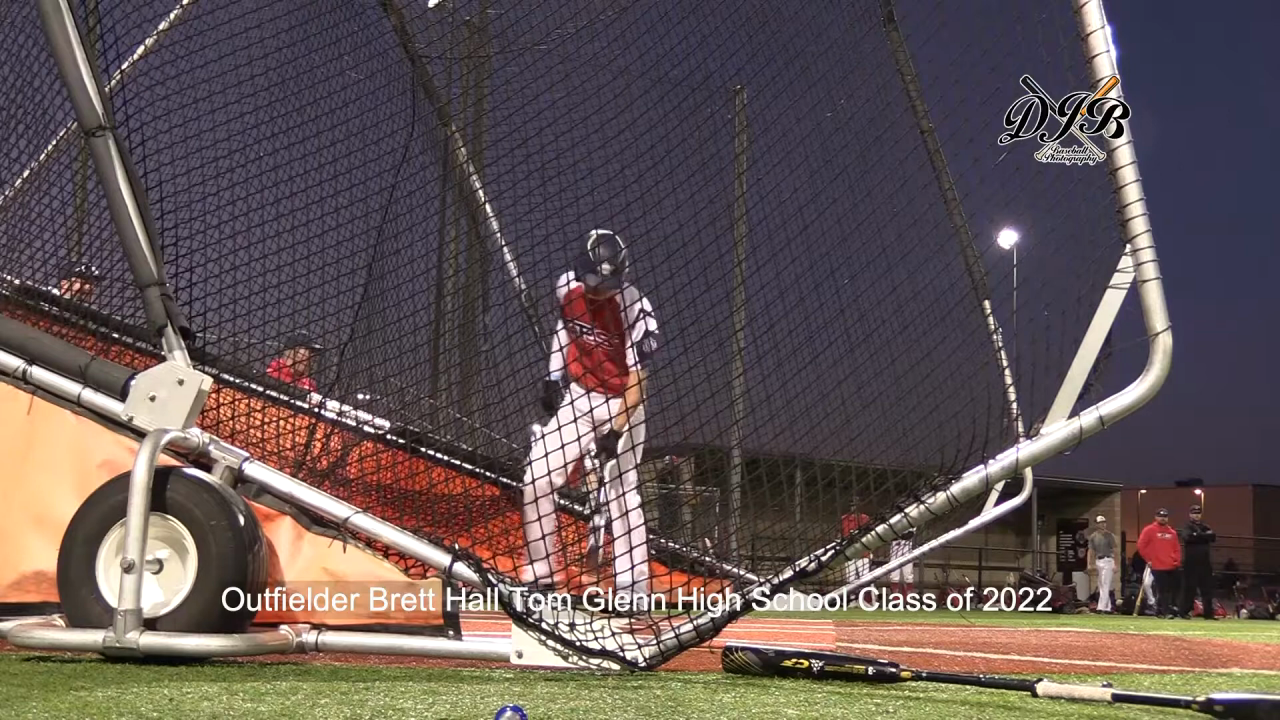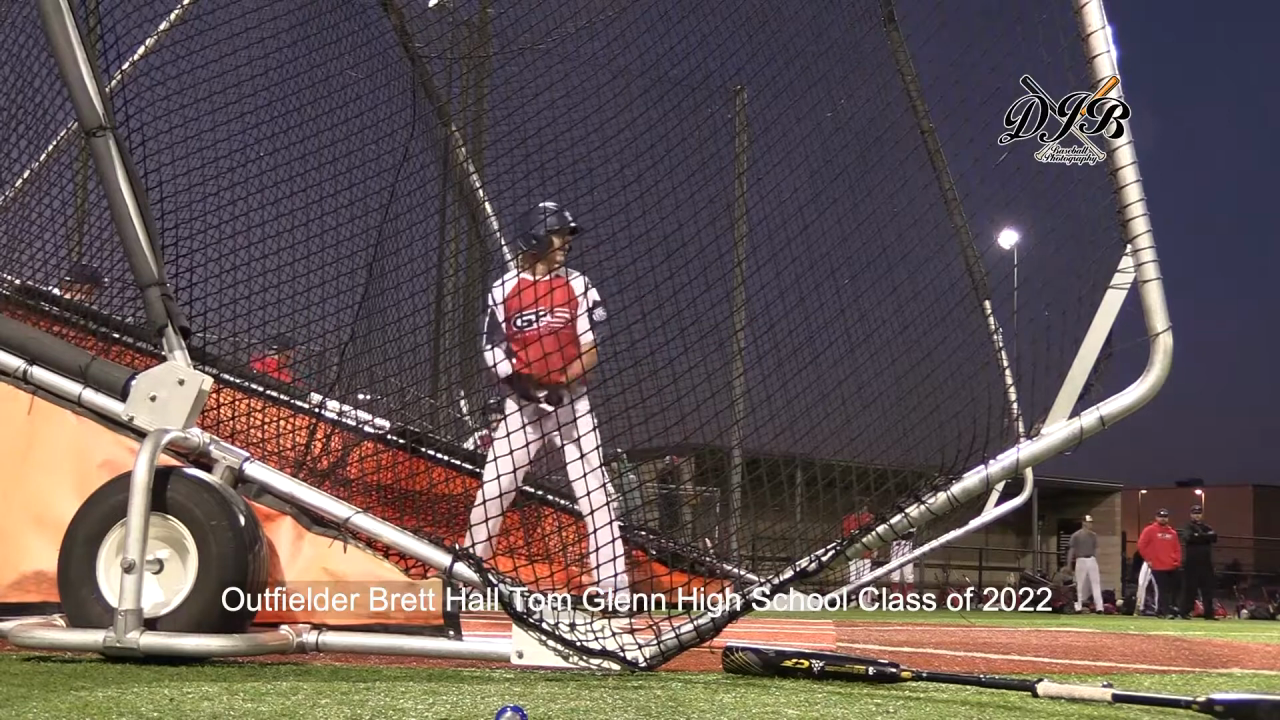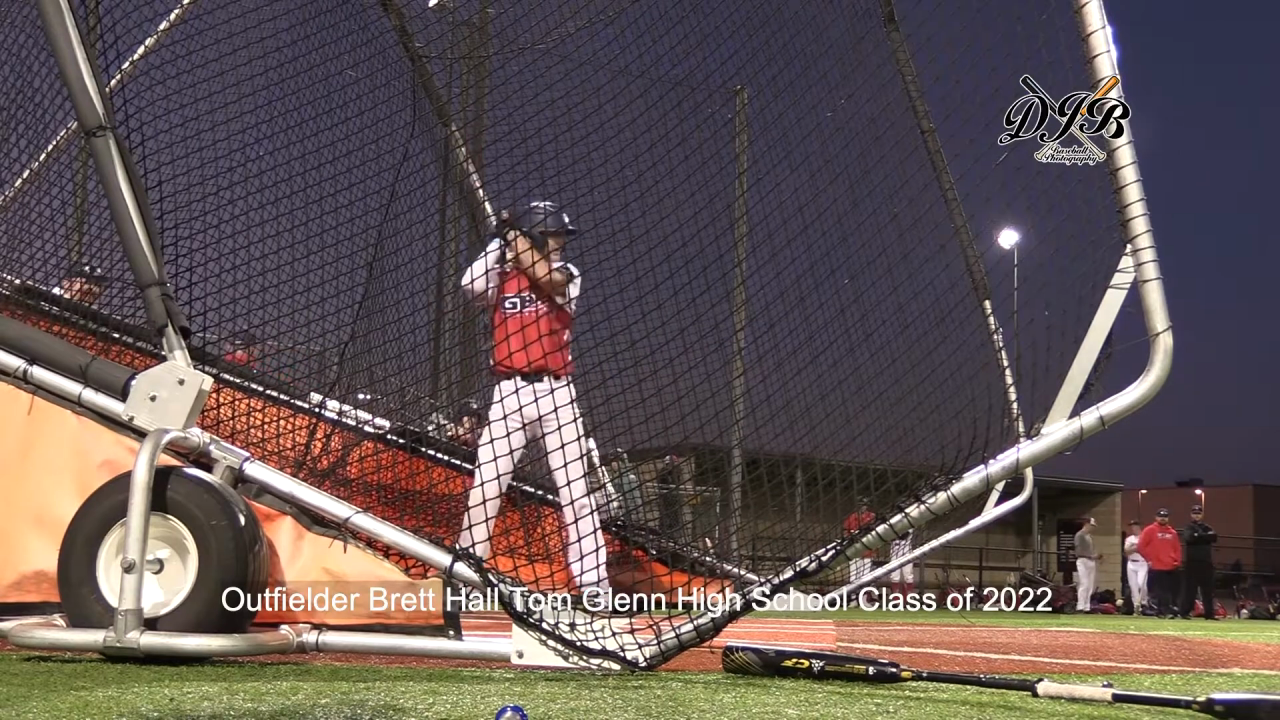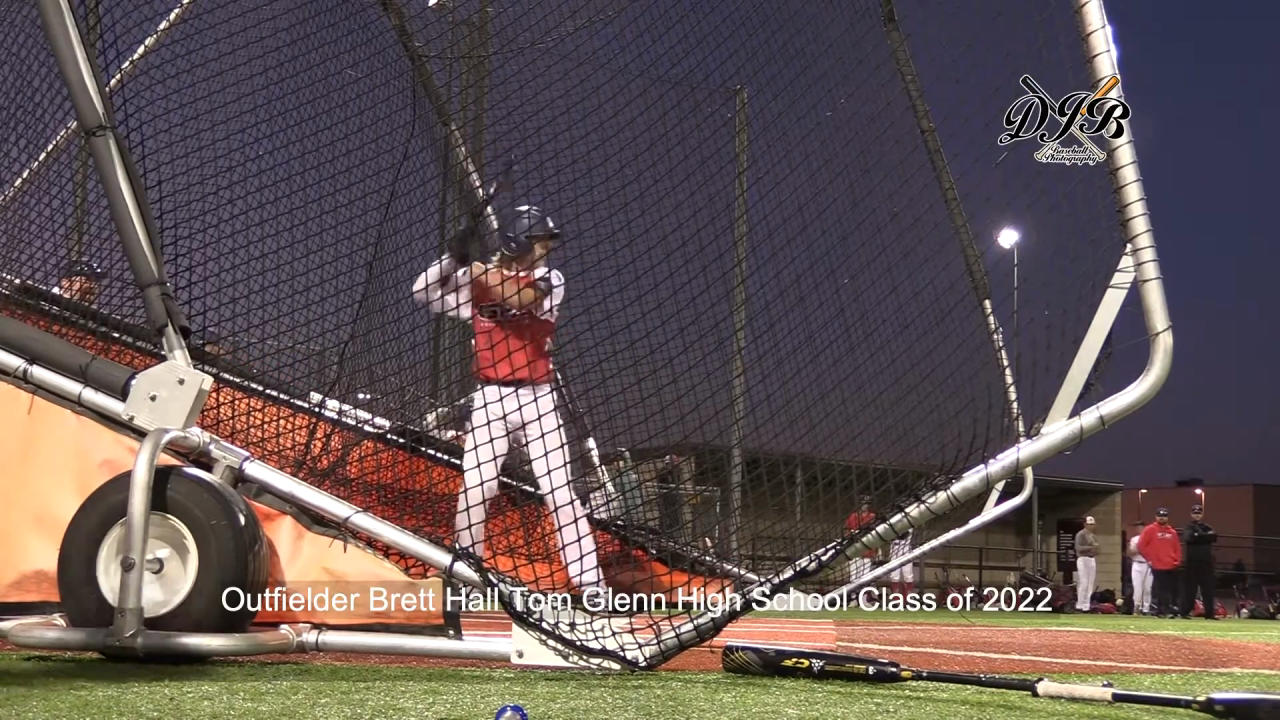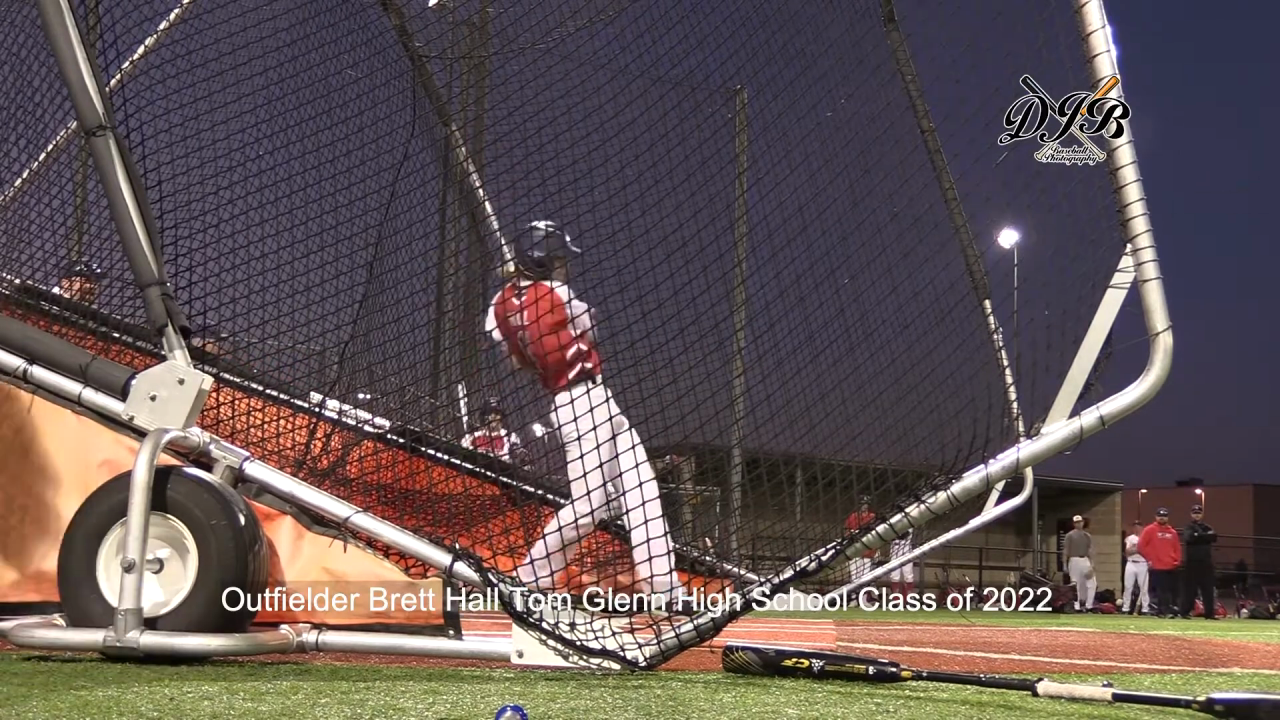
dt=1s
person 1, frame 1
left shoulder: (635, 310)
right shoulder: (566, 287)
left elbow: (638, 378)
left wrist: (617, 430)
right wrist: (553, 378)
left hip: (622, 406)
right hip: (578, 396)
left knee: (622, 496)
right knee: (539, 478)
left ankle: (630, 588)
right ankle: (539, 573)
person 1, frame 2
left shoulder: (578, 286)
right shoulder: (506, 288)
left elbow: (589, 347)
right elbow: (494, 351)
left wrist: (568, 379)
right wrist: (514, 377)
left hip: (571, 401)
right hip: (522, 403)
left knee: (594, 490)
right knee: (493, 489)
left ankle: (614, 585)
person 1, frame 3
left shoulder: (567, 275)
right shoulder: (501, 277)
left elbow: (546, 278)
right elbow: (473, 285)
left wrist: (515, 233)
right wrist: (500, 241)
left hip: (556, 393)
right hip: (510, 393)
left knee: (575, 488)
right knee: (486, 485)
left ankle: (594, 580)
person 1, frame 4
left shoulder: (551, 280)
right shoulder: (475, 281)
left elbow: (518, 297)
right elbow: (423, 294)
left wrist: (473, 266)
right wrist: (453, 257)
left hip: (537, 398)
right hip: (490, 399)
left knee: (557, 487)
right knee: (474, 489)
left ankle: (588, 578)
person 1, frame 5
left shoulder: (501, 305)
right shoulder: (555, 292)
left elbow: (517, 358)
right elbow: (583, 324)
left hip: (592, 404)
right hip: (586, 403)
left knee: (642, 490)
right knee: (586, 507)
left ankle: (664, 587)
right ankle: (524, 578)
